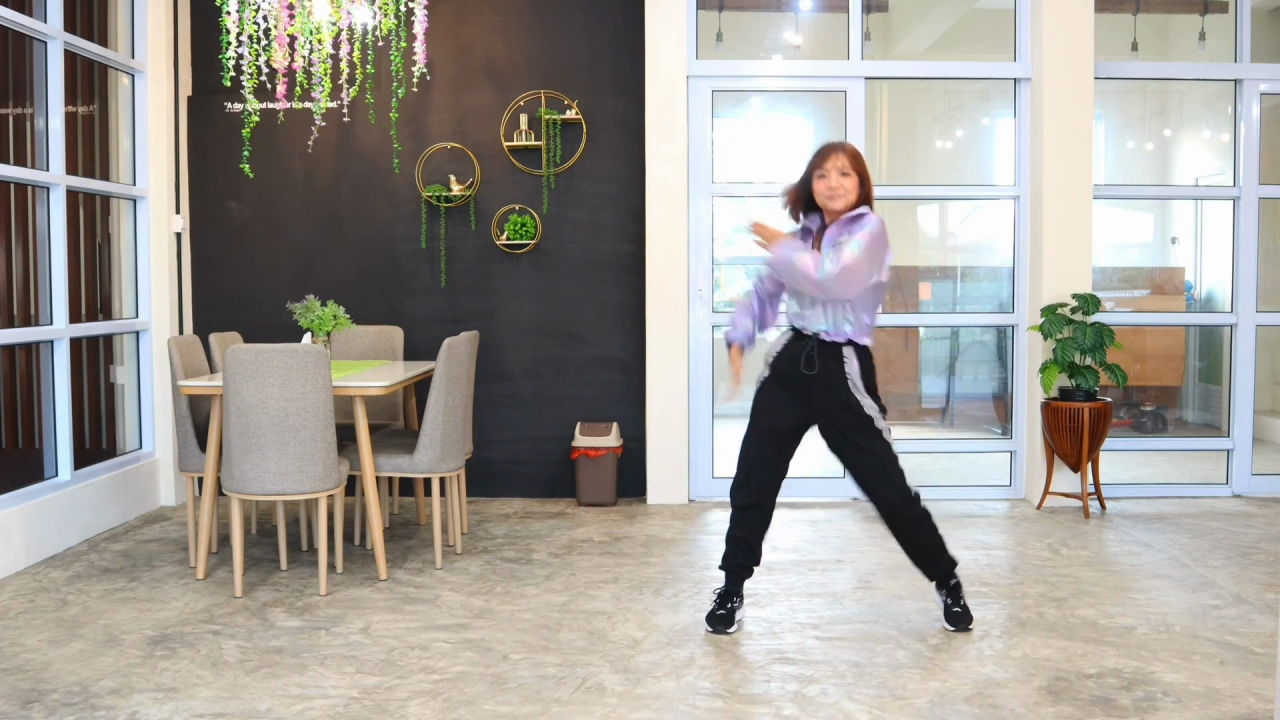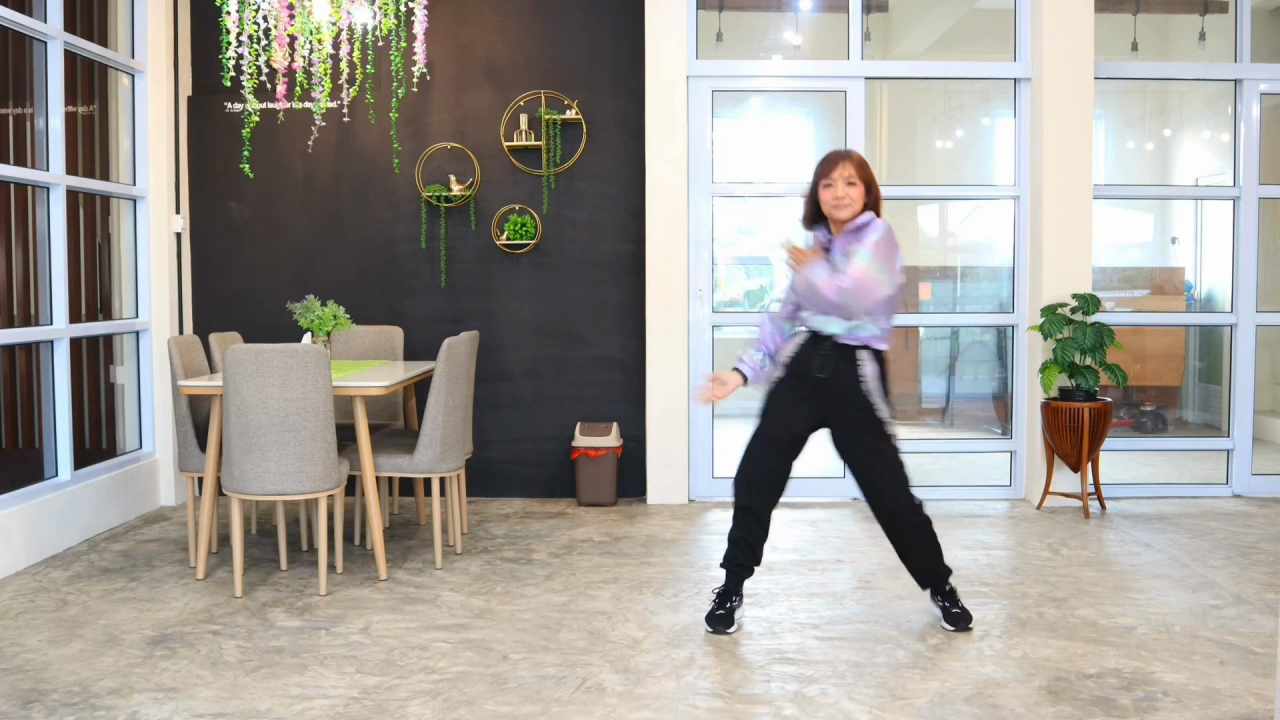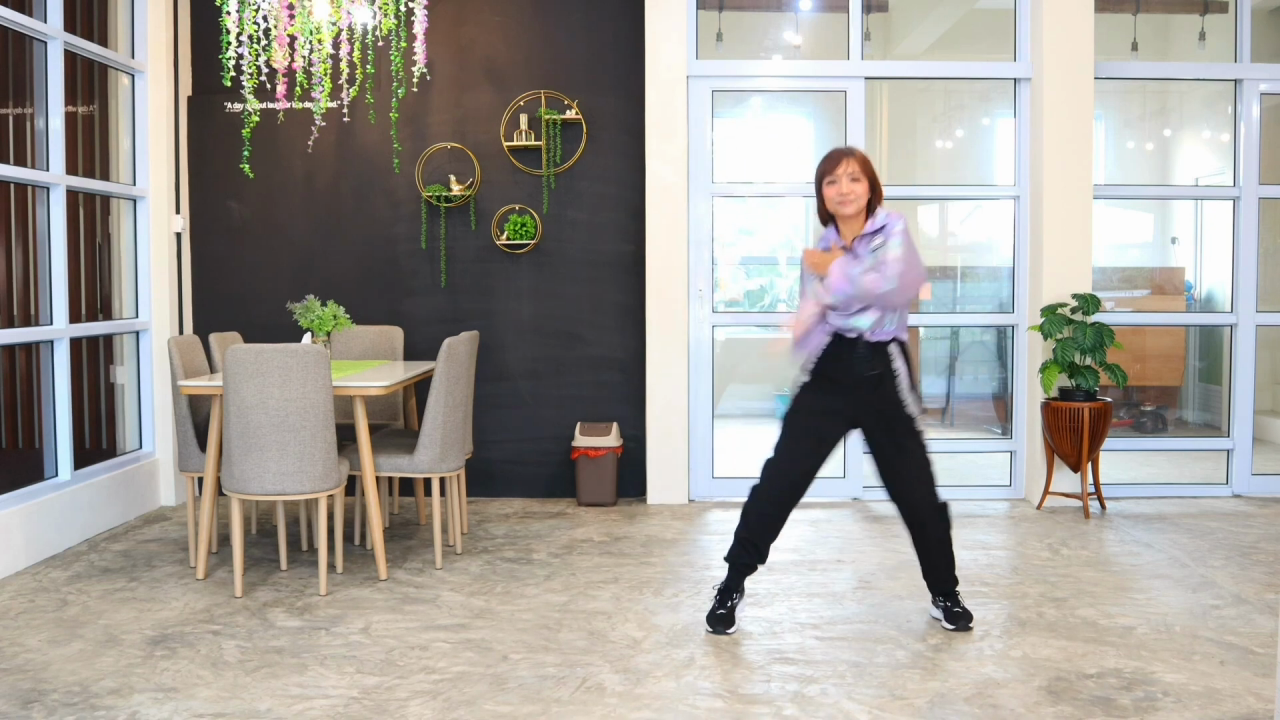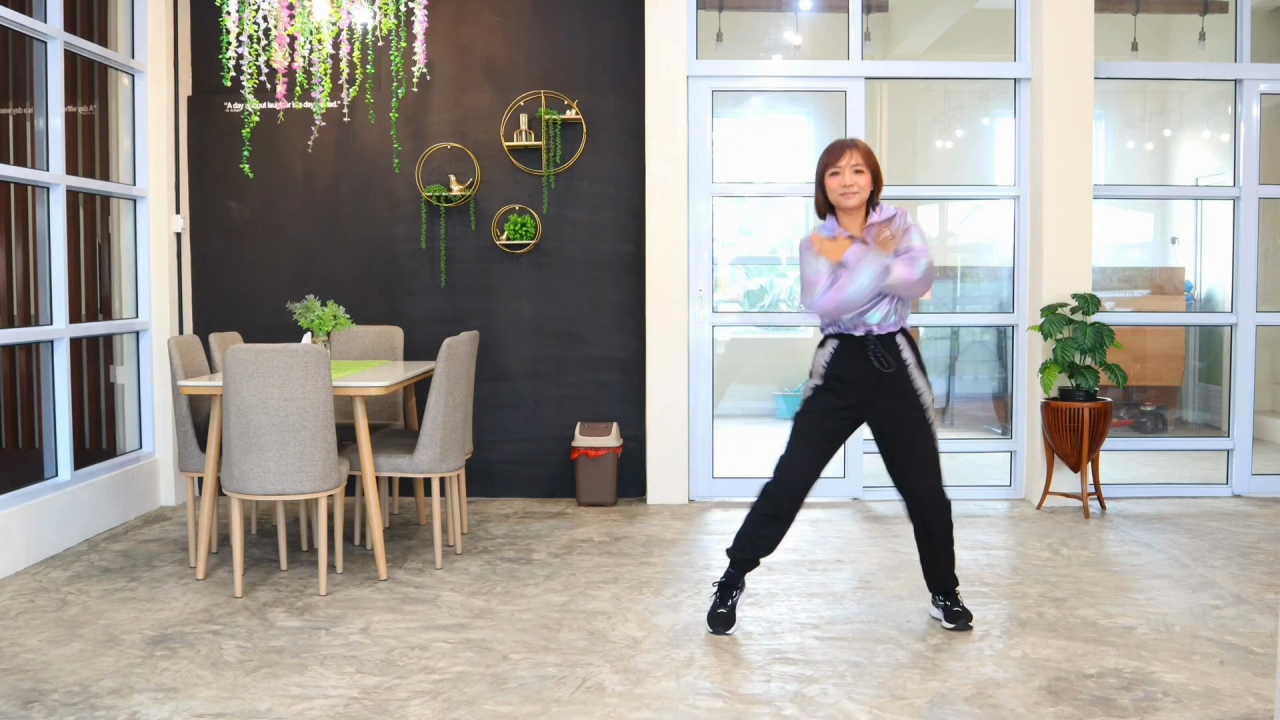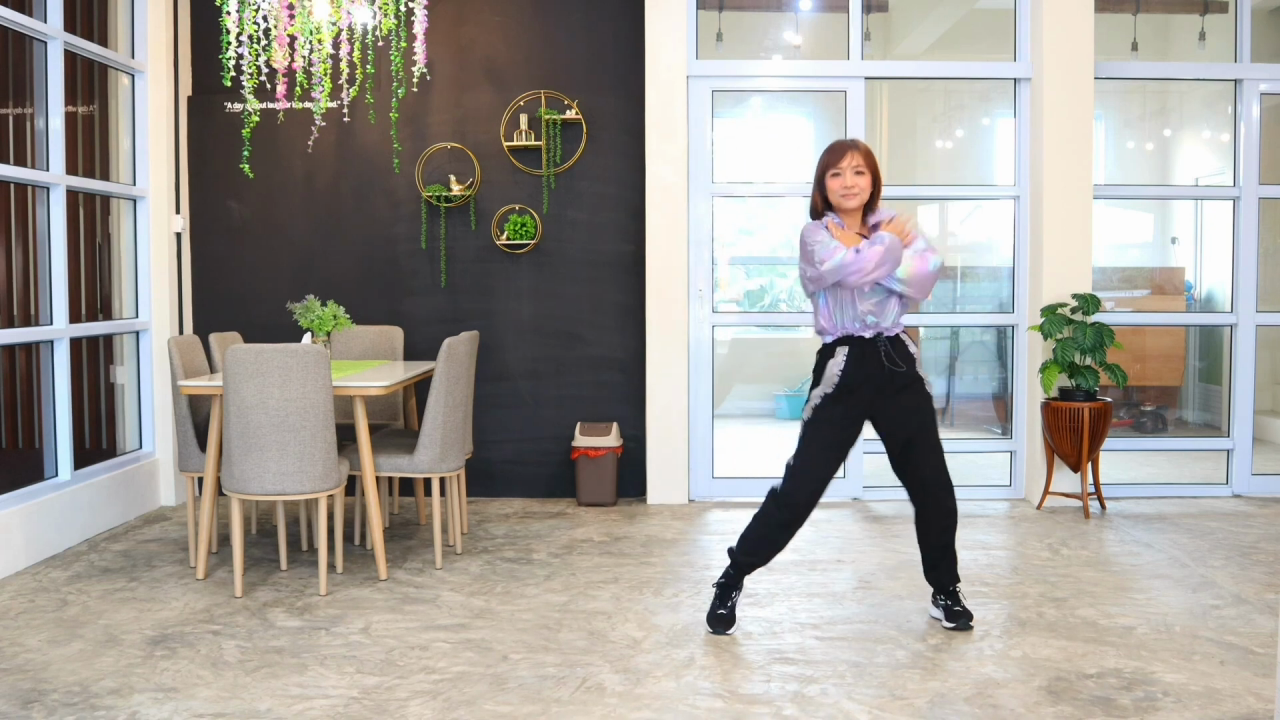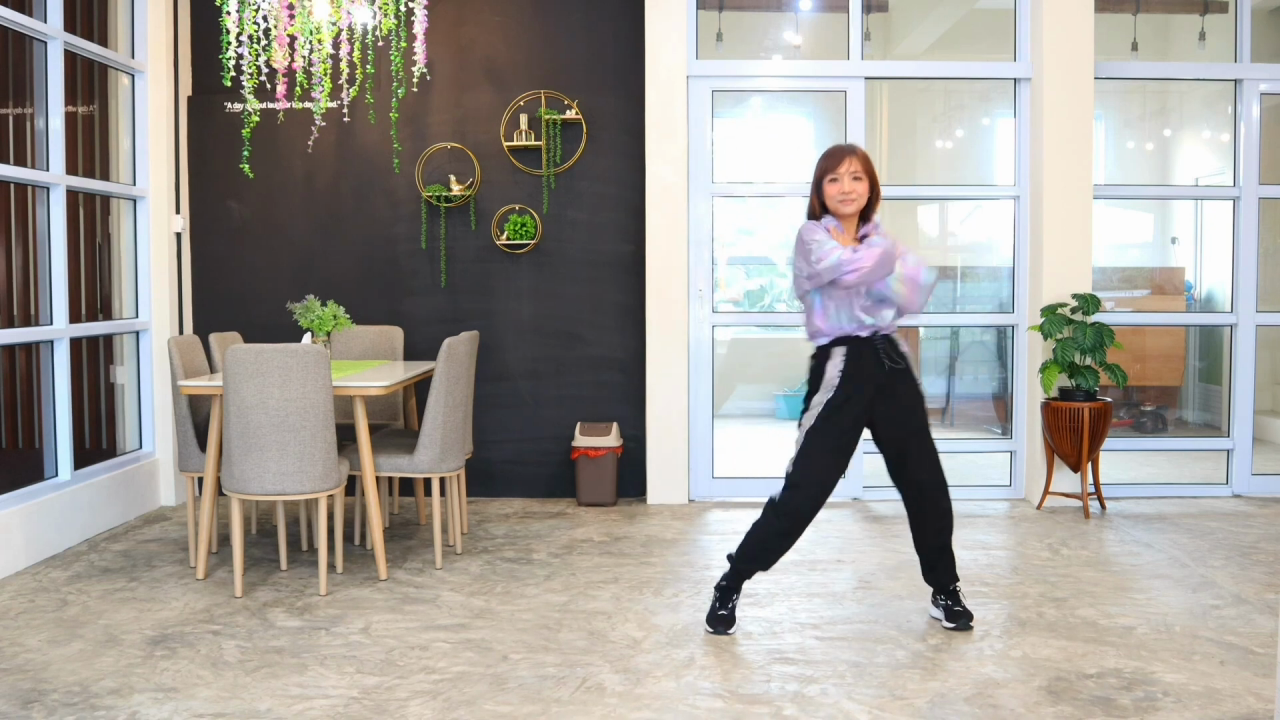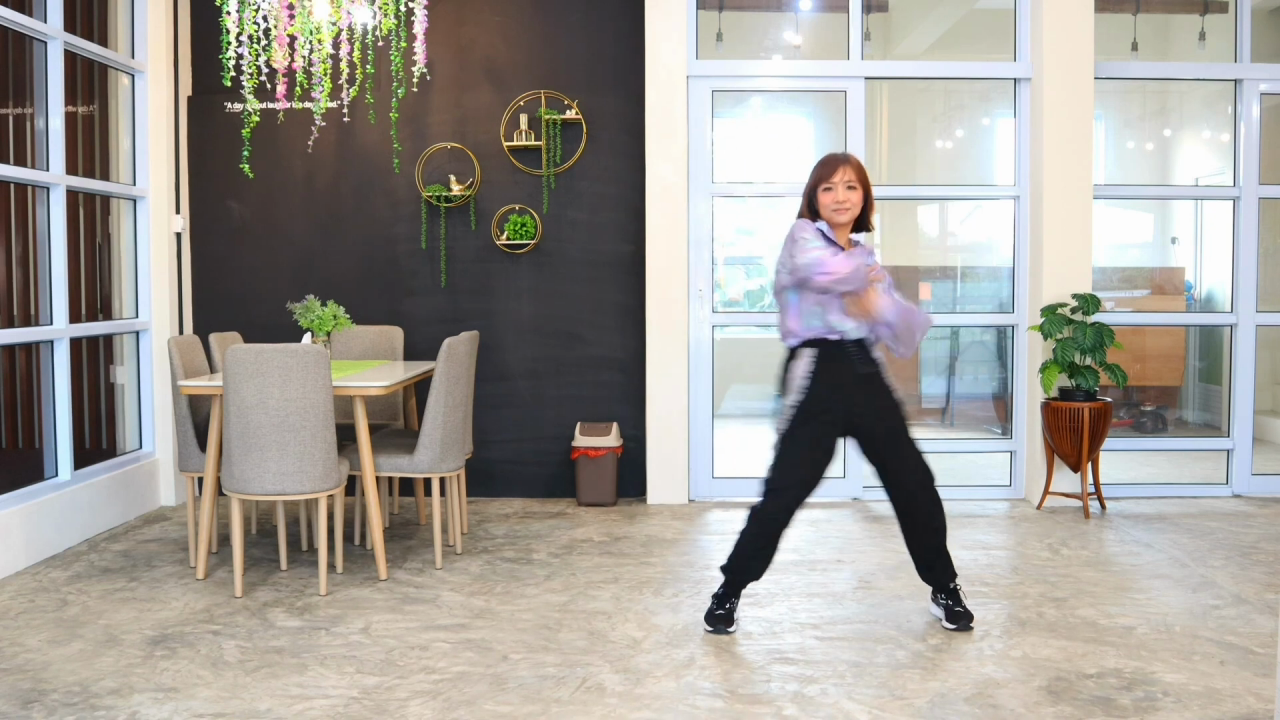
dt=0.1s
person 1, frame 1
left shoulder: (868, 228)
right shoulder: (802, 234)
left elbow: (826, 280)
right elbow: (765, 292)
left wrist: (780, 249)
right wrist: (739, 341)
left hip: (844, 371)
right hip: (790, 364)
left knee: (888, 489)
right knee: (753, 481)
left ankle: (946, 582)
right ankle: (732, 589)
person 1, frame 2
left shoulder: (876, 233)
right shoulder: (815, 249)
left elbow: (852, 294)
right elbow: (786, 317)
left wrist: (807, 270)
right wrist: (742, 371)
left hip: (856, 375)
right hip: (805, 371)
left knee: (890, 496)
right knee: (756, 479)
left ankle: (941, 590)
right ankle: (731, 588)
person 1, frame 3
left shoulder: (893, 229)
right shoulder: (821, 251)
left elbow: (899, 288)
right elbow: (808, 320)
left wrist: (834, 273)
right wrist: (809, 319)
left hip: (884, 372)
right hip: (830, 370)
left knee: (917, 492)
right knee: (778, 481)
left ankle: (944, 593)
right ankle: (732, 585)
person 1, frame 4
left shoulder: (897, 222)
right shoulder: (817, 242)
left elbow: (914, 279)
right elbow: (827, 304)
left wrist: (854, 257)
right wrist: (874, 254)
left hip: (895, 363)
right hip: (840, 366)
left knee: (924, 486)
right knee: (790, 479)
left ankle: (943, 591)
right ankle: (733, 580)
person 1, frame 5
left shoulder: (891, 226)
right shoulder: (815, 236)
left elbow: (923, 278)
right elbow: (860, 270)
left wrist: (861, 251)
right wrist: (889, 244)
left hip: (899, 365)
right hip: (845, 369)
left knee: (933, 484)
right knee: (801, 486)
left ankle: (945, 591)
right ankle: (732, 580)
person 1, frame 6
left shoulder: (879, 237)
right shoulder: (813, 235)
left elbow: (919, 288)
right elbow: (854, 266)
left wrist: (886, 259)
right wrist: (879, 251)
left hip: (889, 366)
right hip: (841, 371)
left knee: (927, 485)
right knee: (805, 491)
left ankle: (944, 590)
right ankle: (730, 585)
person 1, frame 7
left shoulder: (866, 258)
right shoulder: (802, 236)
left elbow: (909, 332)
right elbow: (830, 273)
left wrist: (879, 306)
right wrist: (865, 271)
left hip: (865, 373)
right hip: (815, 375)
left knee: (915, 486)
right knee: (784, 494)
left ankle: (944, 588)
right ankle: (730, 589)
